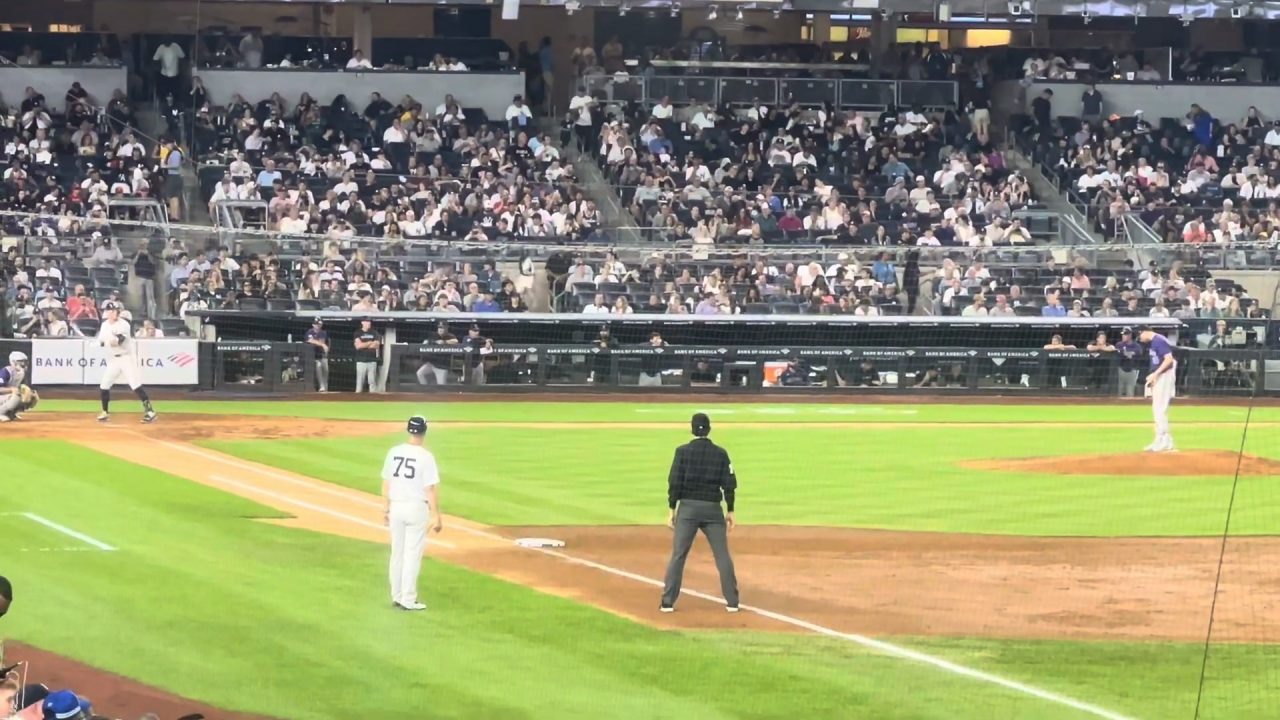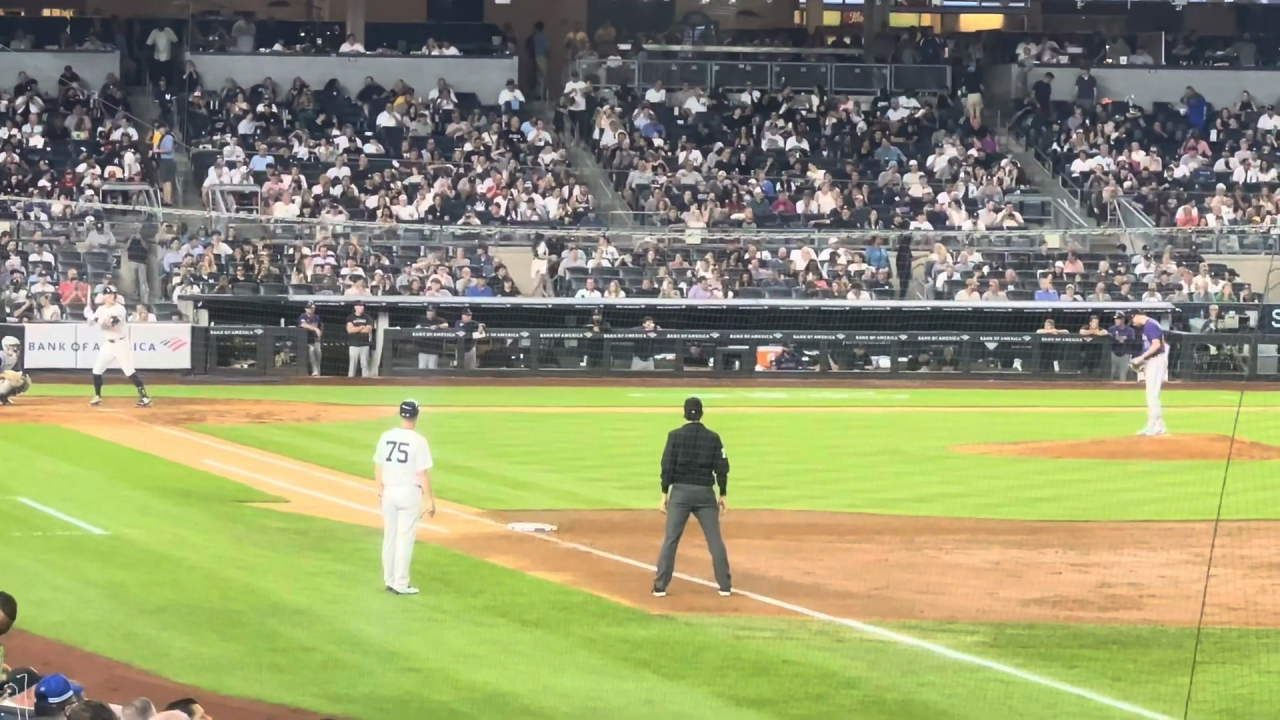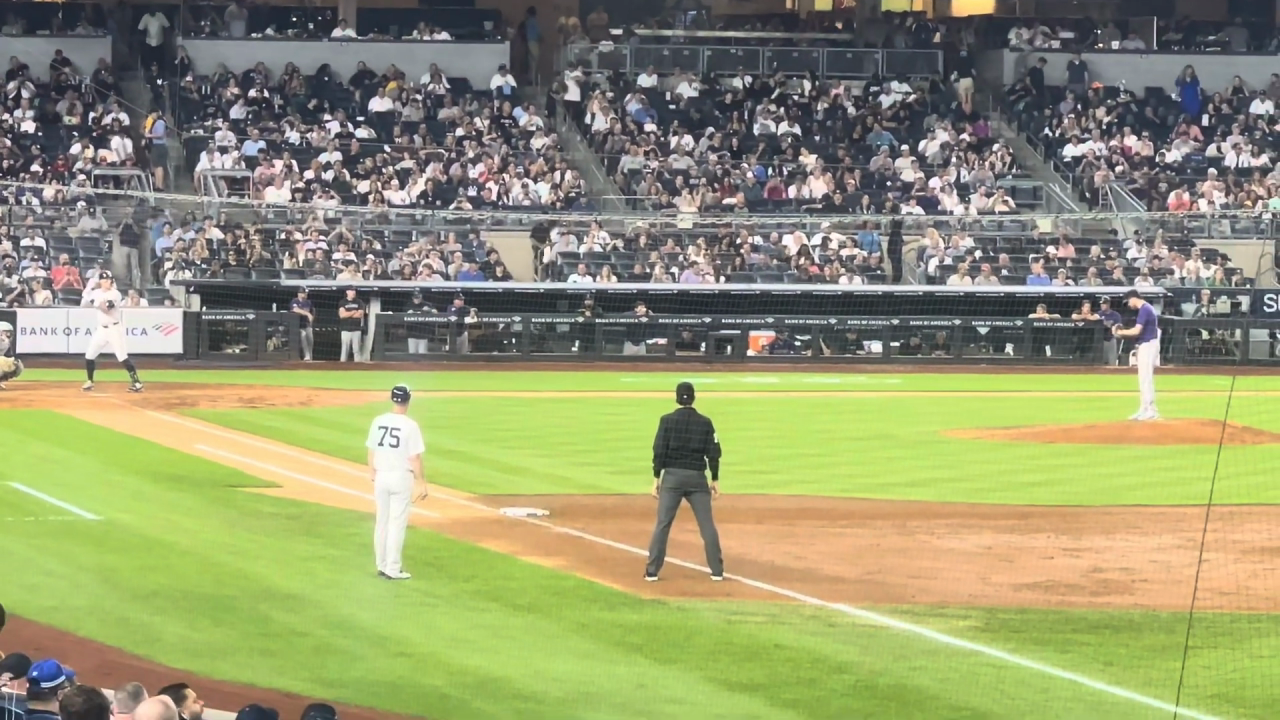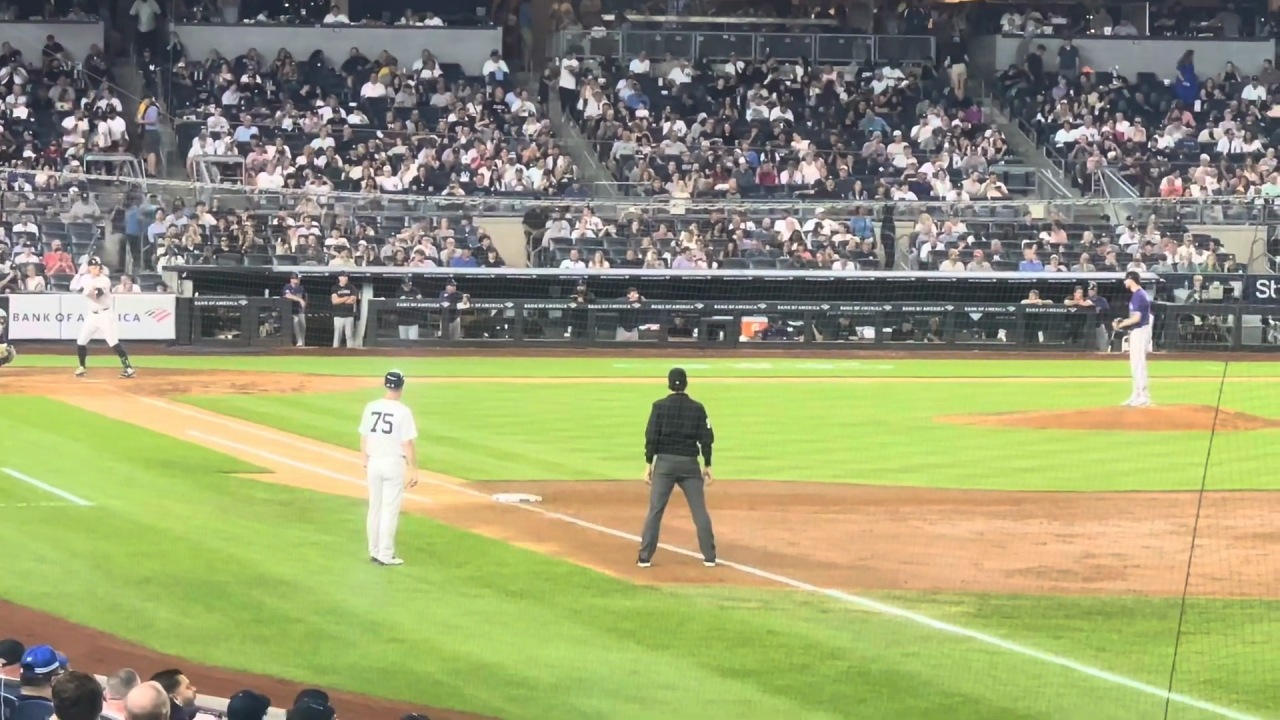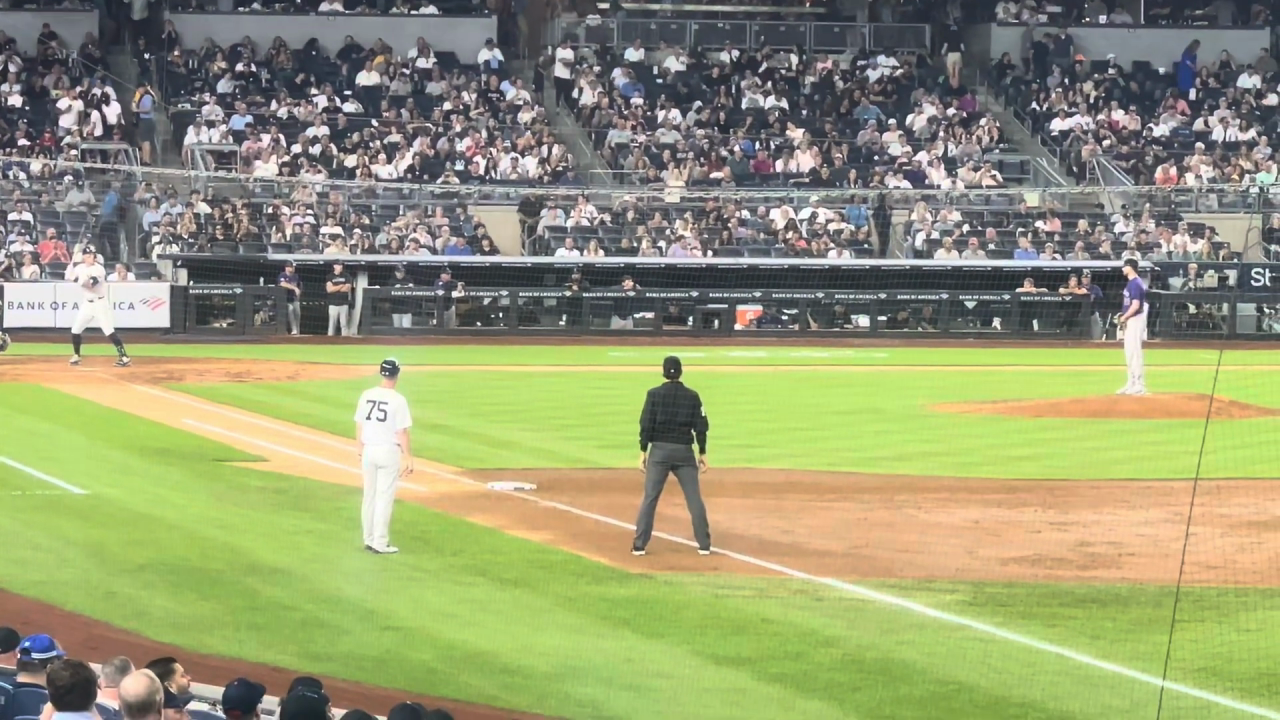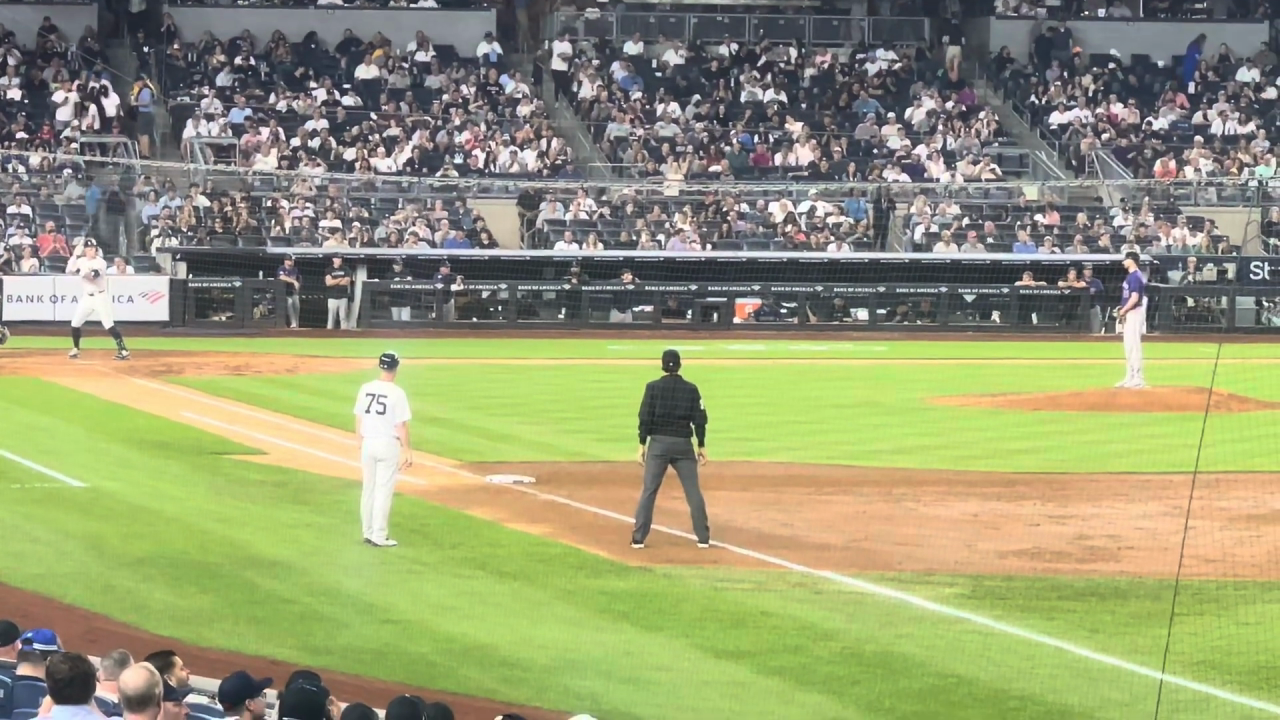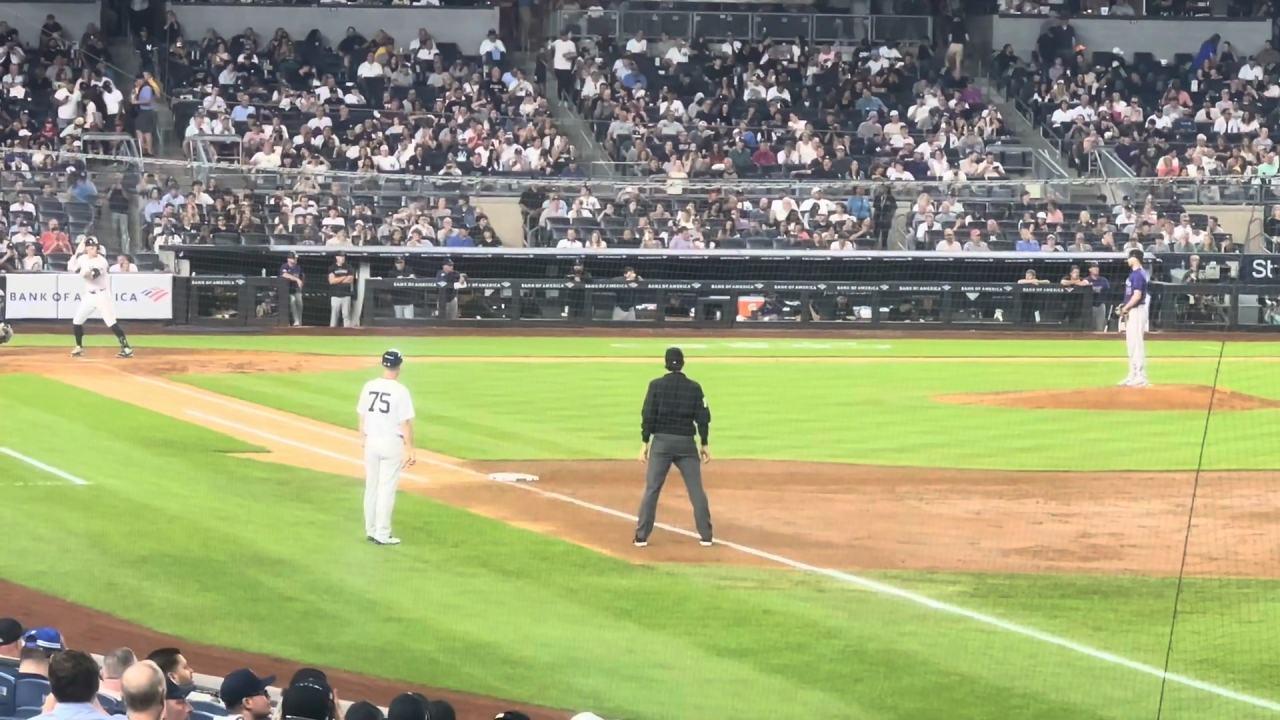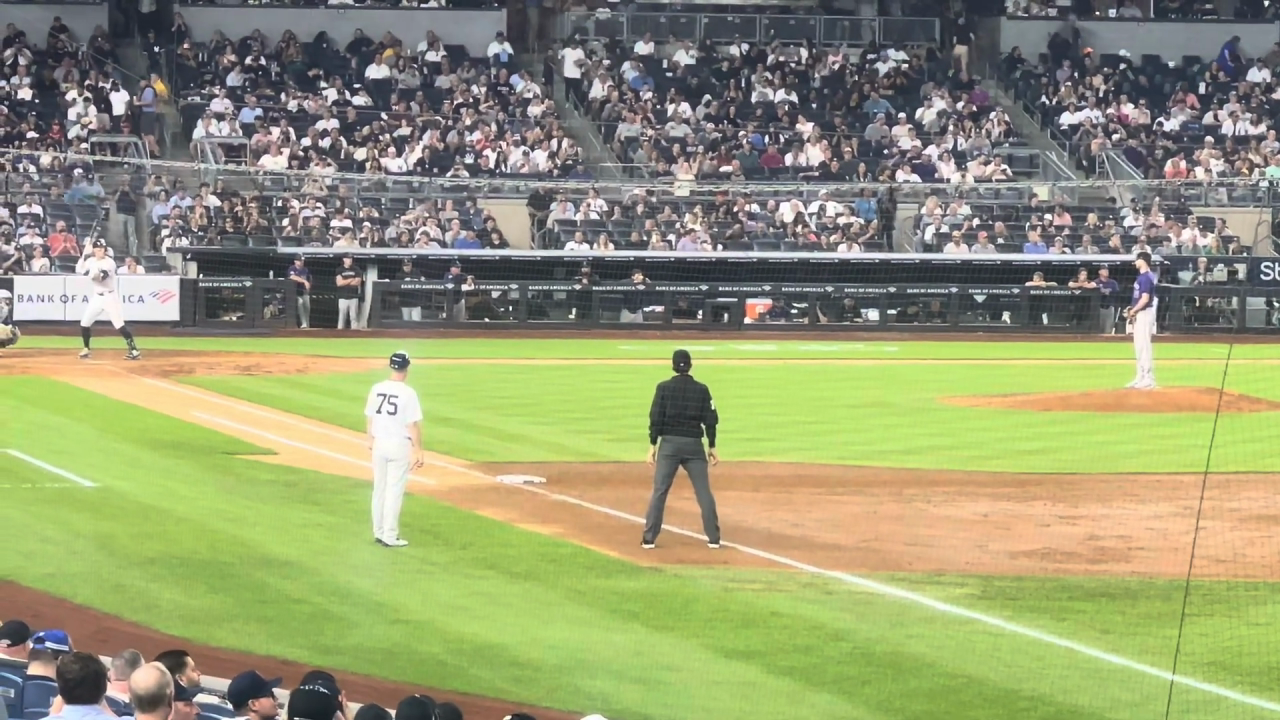
dt=0.3s
person 1, frame 1
left shoulder: (683, 451)
right shoulder: (720, 453)
left elbow: (674, 483)
right elbow: (729, 484)
left wrist: (672, 509)
right wrist: (730, 511)
left hip: (688, 507)
right hip: (712, 508)
left knee: (678, 555)
right knee: (723, 556)
left ankle: (667, 602)
right ankle: (732, 602)
person 1, frame 2
left shoulder: (675, 435)
right shoulder: (713, 437)
left elbow: (667, 466)
right elbow: (722, 468)
left wrist: (665, 493)
right wrist: (722, 495)
left hip: (680, 491)
right hip: (705, 492)
left knee: (670, 539)
right knee: (715, 540)
left ankle: (660, 586)
right ankle: (725, 586)
person 1, frame 3
left shoulder: (667, 420)
right shoulder: (705, 422)
left elbow: (659, 451)
right elbow: (714, 453)
left wrist: (656, 478)
right wrist: (714, 480)
left hip: (672, 476)
right hip: (697, 477)
left knee: (662, 524)
right knee: (707, 525)
left ankle: (652, 571)
right ankle: (717, 571)
person 1, frame 4
left shoulder: (660, 406)
right shoulder: (697, 408)
left elbow: (652, 437)
right elbow: (706, 439)
left wrist: (649, 464)
right wrist: (707, 465)
left hip: (665, 462)
right hip: (689, 463)
left knee: (655, 510)
right knee: (700, 511)
left ankle: (644, 557)
right ankle: (710, 556)
person 1, frame 5
left shoulder: (654, 394)
right shoulder: (692, 396)
left elbow: (646, 425)
right elbow: (701, 427)
left wrist: (643, 452)
right wrist: (702, 453)
left hip: (659, 450)
right hip: (684, 451)
left knee: (650, 498)
right knee: (694, 499)
left ankle: (639, 545)
right ankle: (704, 545)
person 1, frame 6
left shoulder: (653, 387)
right shoulder: (691, 389)
left elbow: (645, 418)
right elbow: (699, 420)
left wrist: (642, 445)
right wrist: (701, 446)
left hip: (658, 443)
right hip: (683, 444)
left knee: (648, 491)
right knee: (693, 492)
left ankle: (638, 538)
right ankle: (703, 538)
person 1, frame 7
left shoulder: (656, 385)
right shoulder: (694, 387)
left elbow: (648, 417)
right elbow: (703, 418)
left wrist: (645, 443)
right wrist: (704, 444)
left hip: (661, 441)
right hip: (686, 442)
left knee: (651, 489)
right knee: (696, 490)
left ankle: (641, 537)
right ankle: (706, 536)
person 1, frame 8
left shoulder: (664, 388)
right shoulder: (702, 389)
left elbow: (656, 419)
right elbow: (710, 420)
left wrist: (653, 445)
right wrist: (712, 447)
left hip: (669, 443)
right hip: (694, 444)
left knee: (659, 491)
right knee: (704, 492)
left ankle: (649, 539)
right ankle: (713, 538)
person 2, frame 1
left shoulder: (393, 452)
right shoulder: (425, 456)
left elbow: (386, 483)
right elbow: (430, 489)
left wrist: (386, 508)
right wrist: (436, 516)
left hip: (396, 507)
right hip: (416, 508)
left knee: (397, 553)
right knee: (412, 554)
left ankle: (397, 597)
right ankle: (408, 600)
person 2, frame 2
left shoulder: (386, 437)
right shoulder: (418, 440)
left elbow: (378, 468)
right elbow: (423, 473)
left wrist: (381, 492)
right wrist: (430, 499)
left hip: (389, 492)
right hip: (409, 493)
left knee: (390, 537)
right knee: (405, 539)
left ankle: (389, 581)
right ankle: (401, 584)
person 2, frame 3
left shoulder: (378, 421)
right shoulder: (410, 425)
left elbow: (370, 453)
right elbow: (415, 458)
left wrist: (373, 476)
right wrist: (422, 483)
left hip: (381, 476)
right hip: (401, 478)
left knee: (381, 522)
right knee: (397, 524)
left ankle: (381, 566)
right ankle: (393, 569)
person 2, frame 4
left shoulder: (371, 407)
right shoulder: (403, 411)
left elbow: (364, 438)
right elbow: (407, 444)
left wrist: (366, 462)
right wrist: (413, 469)
left hip: (374, 462)
right hip: (394, 463)
left knee: (375, 508)
right knee: (390, 510)
left ankle: (374, 552)
right ankle: (385, 555)
person 2, frame 5
left shoulder: (366, 395)
right shoulder: (398, 400)
left elbow: (359, 426)
right elbow: (402, 432)
left wrist: (361, 450)
right wrist: (408, 458)
left hip: (369, 450)
right hip: (389, 452)
left knee: (369, 496)
right knee: (384, 498)
left ankle: (369, 540)
right ankle: (380, 543)
person 2, frame 6
left shoulder: (365, 388)
right shoulder: (397, 393)
left elbow: (358, 419)
right elbow: (401, 425)
right wrist: (407, 451)
left hip: (368, 443)
right hip: (388, 445)
left knee: (368, 489)
right knee: (383, 491)
left ankle: (368, 533)
right ankle: (379, 536)
person 2, frame 7
left shoulder: (368, 387)
right shoulder: (400, 391)
left elbow: (361, 417)
right elbow: (405, 423)
left wrist: (364, 440)
right wrist: (410, 448)
left hip: (372, 442)
right hip: (391, 443)
left knee: (371, 487)
right knee: (387, 489)
left ankle: (371, 530)
right ankle: (382, 534)
person 2, frame 8
left shoulder: (376, 389)
right shoulder: (408, 393)
left elbow: (369, 419)
right elbow: (413, 425)
left wrist: (371, 442)
right wrist: (418, 451)
left hip: (379, 444)
right hip: (399, 445)
left knee: (379, 489)
right knee: (394, 491)
left ankle: (379, 533)
right ankle: (390, 537)
